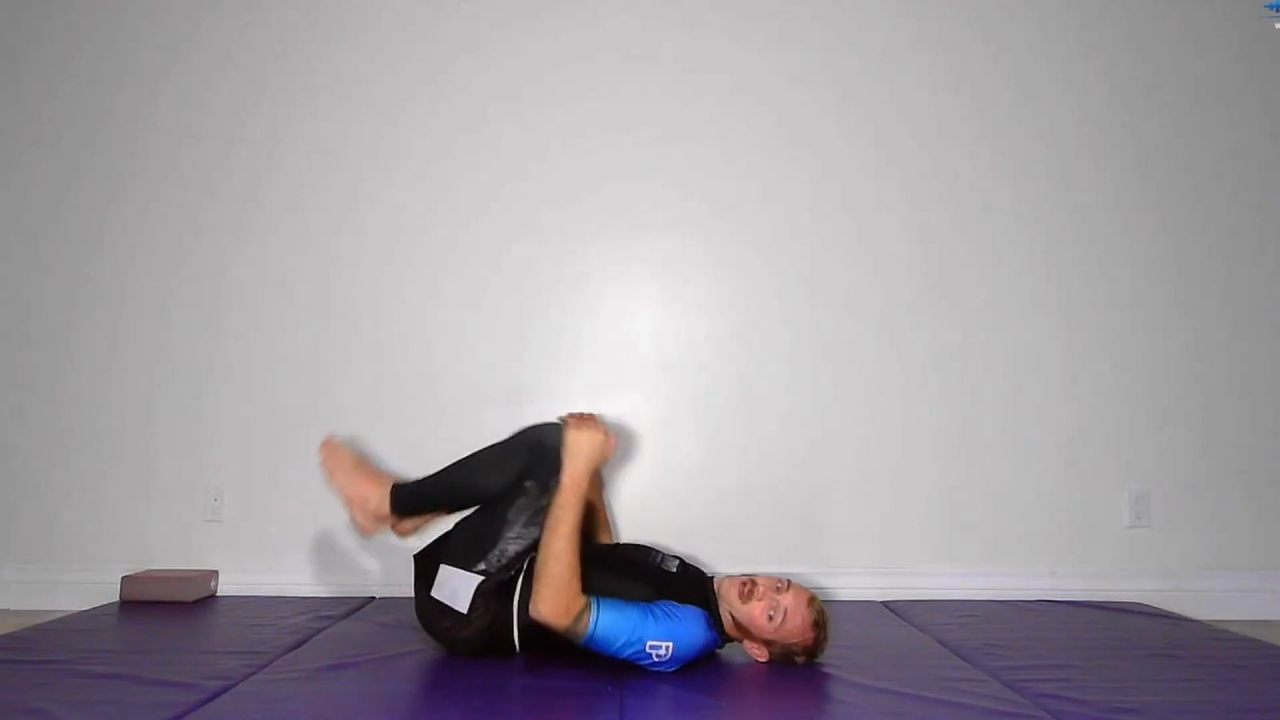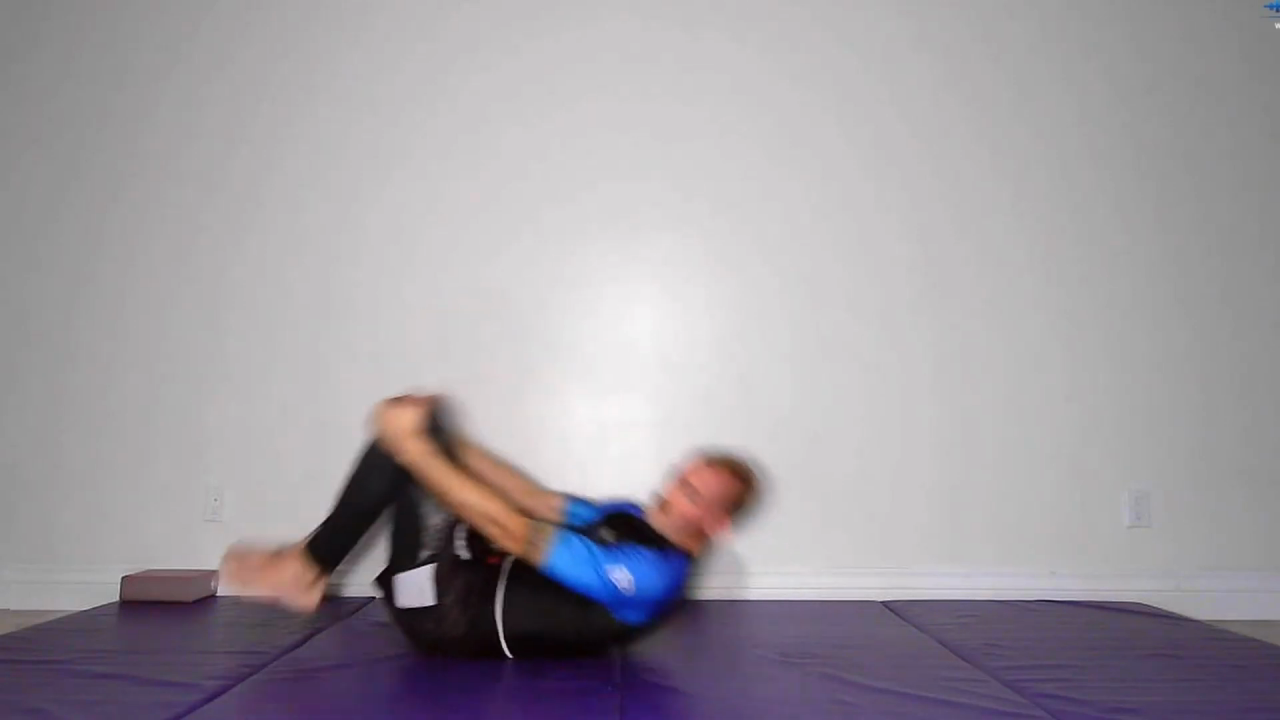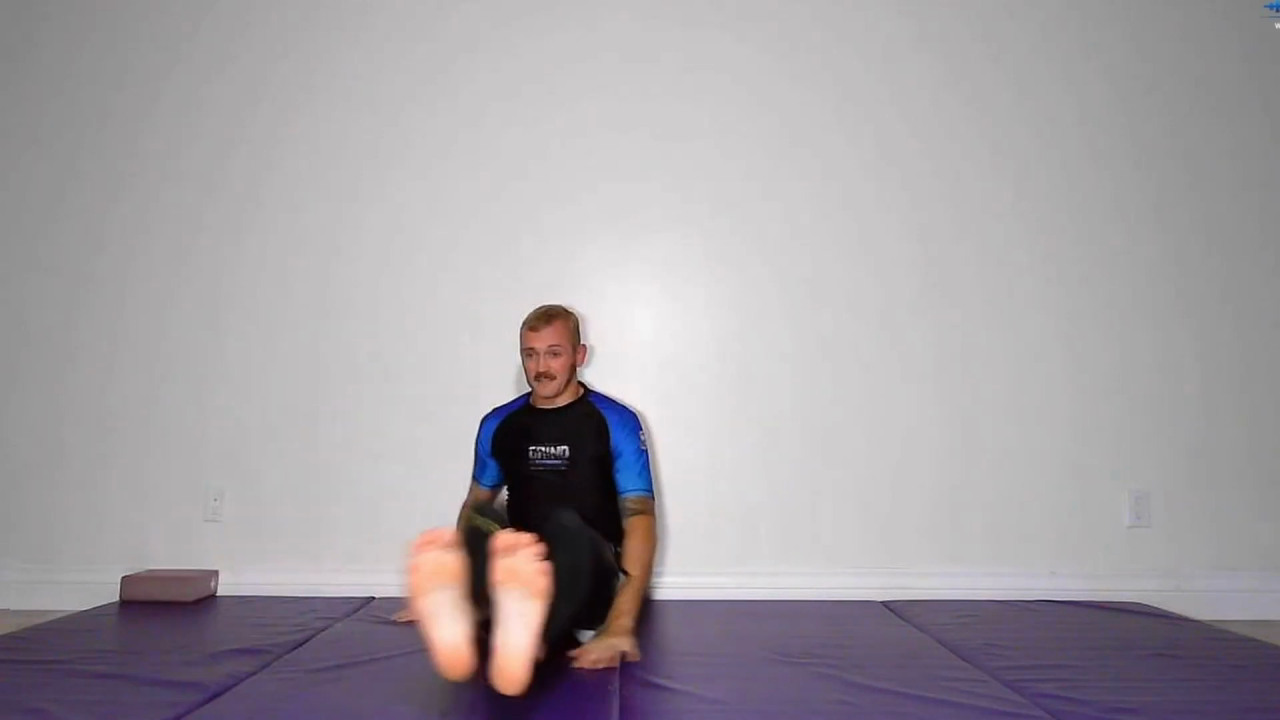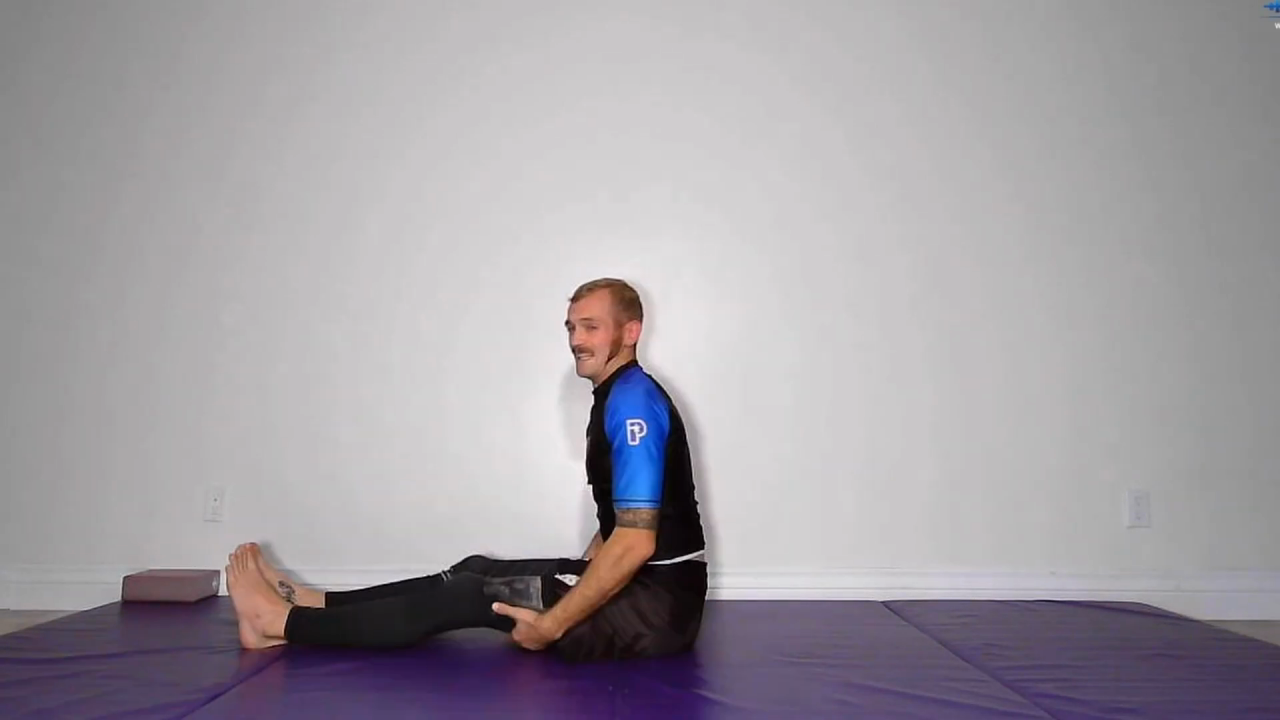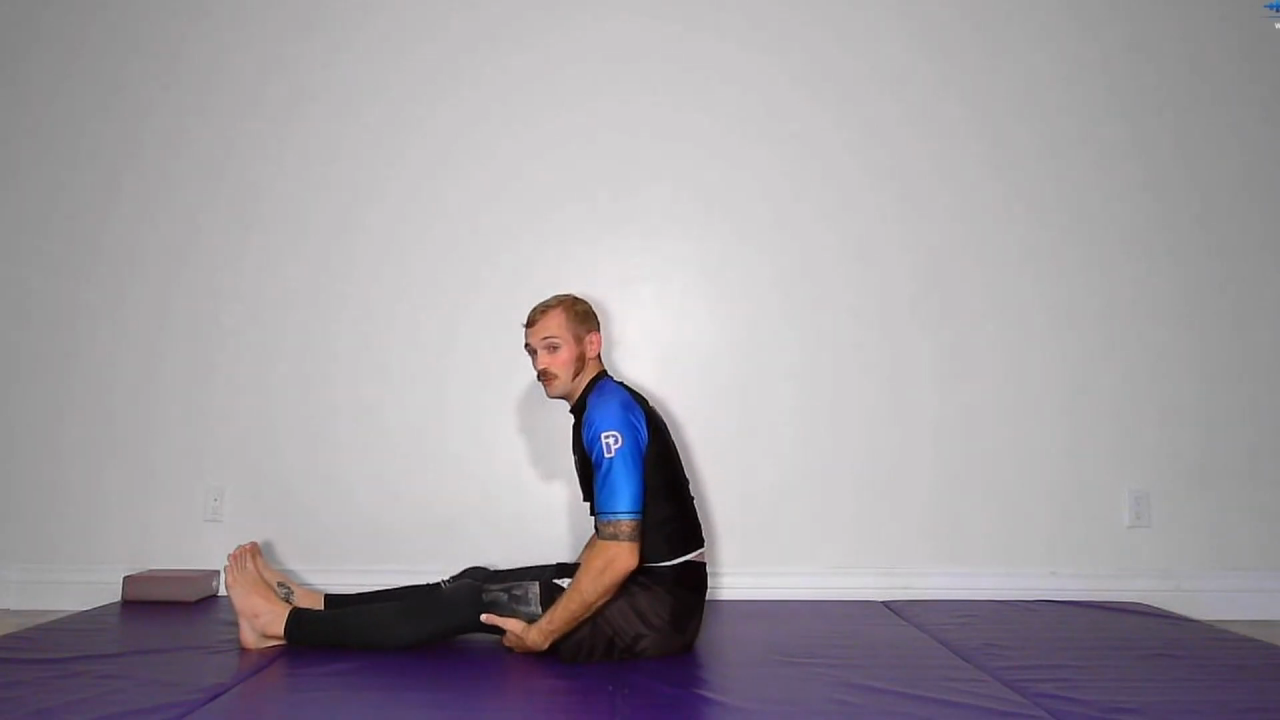
dt=1s
person 1, frame 1
left shoulder: (682, 637)
right shoulder: (697, 587)
left elbow: (553, 610)
right elbow: (606, 561)
left wrist: (576, 473)
right wrist: (590, 469)
left hip: (471, 610)
right hip: (516, 574)
left knee: (549, 448)
right knee: (563, 447)
left ankle: (390, 502)
right ankle: (414, 507)
person 1, frame 2
left shoulder: (648, 574)
right shoulder: (634, 521)
left elbow: (509, 533)
right elbow: (540, 502)
left wrist: (410, 444)
right wrist: (445, 441)
left hip: (447, 614)
right hip: (476, 582)
left knee: (405, 441)
right knee: (420, 436)
left ankle: (304, 567)
right ankle: (308, 564)
person 1, frame 3
left shoulder: (614, 422)
right shoulder: (499, 425)
left elbow: (639, 523)
right elbow: (476, 505)
left wrist: (620, 626)
left hip: (591, 583)
right hip: (527, 570)
left knee: (565, 528)
right knee: (482, 524)
left ankle: (522, 638)
right ankle: (459, 618)
person 1, frame 4
left shoulder: (632, 399)
right shoulder: (615, 397)
left elbow: (636, 541)
left wrist: (553, 623)
right wrist: (574, 585)
left hip: (657, 603)
right hip: (642, 589)
left knee: (471, 593)
left ankle: (285, 623)
person 1, frame 5
left shoulder: (608, 411)
right shoulder: (600, 408)
left elbow: (619, 555)
left wrist: (540, 633)
right wrist: (560, 587)
left hip: (656, 606)
right hip: (647, 591)
left knee: (469, 602)
right knee: (475, 580)
left ankle: (283, 623)
right ankle: (313, 608)
